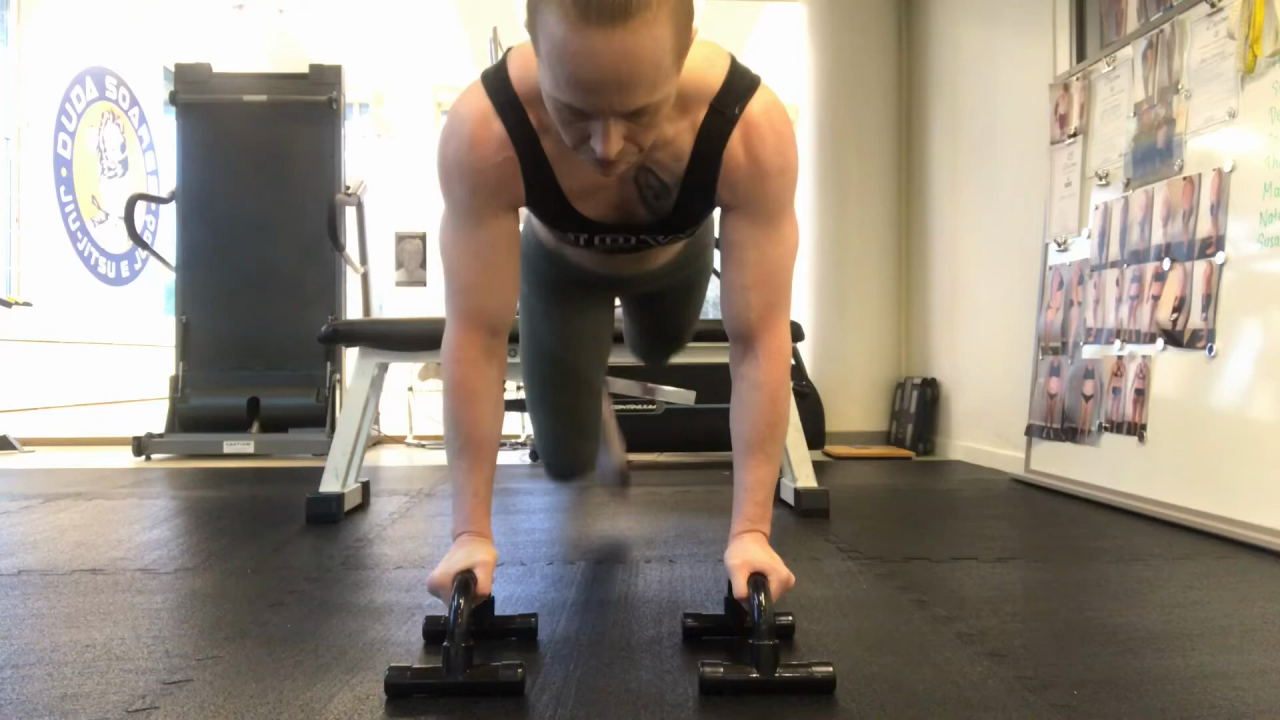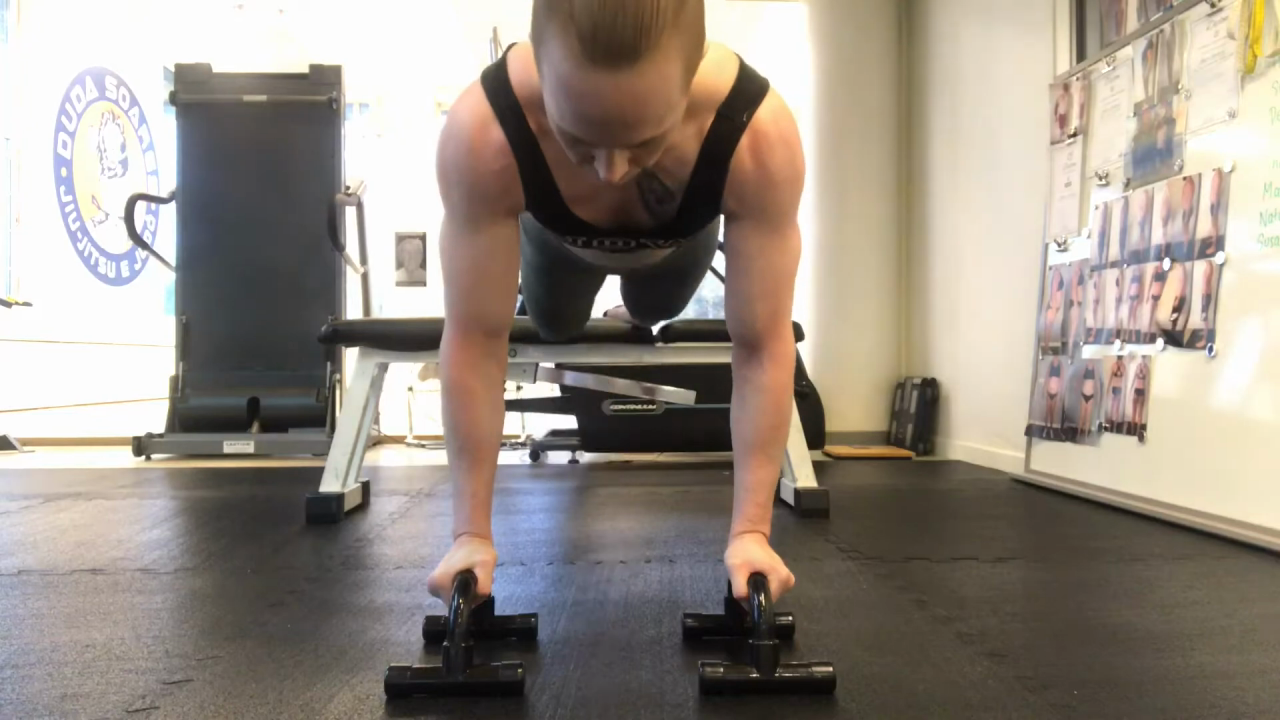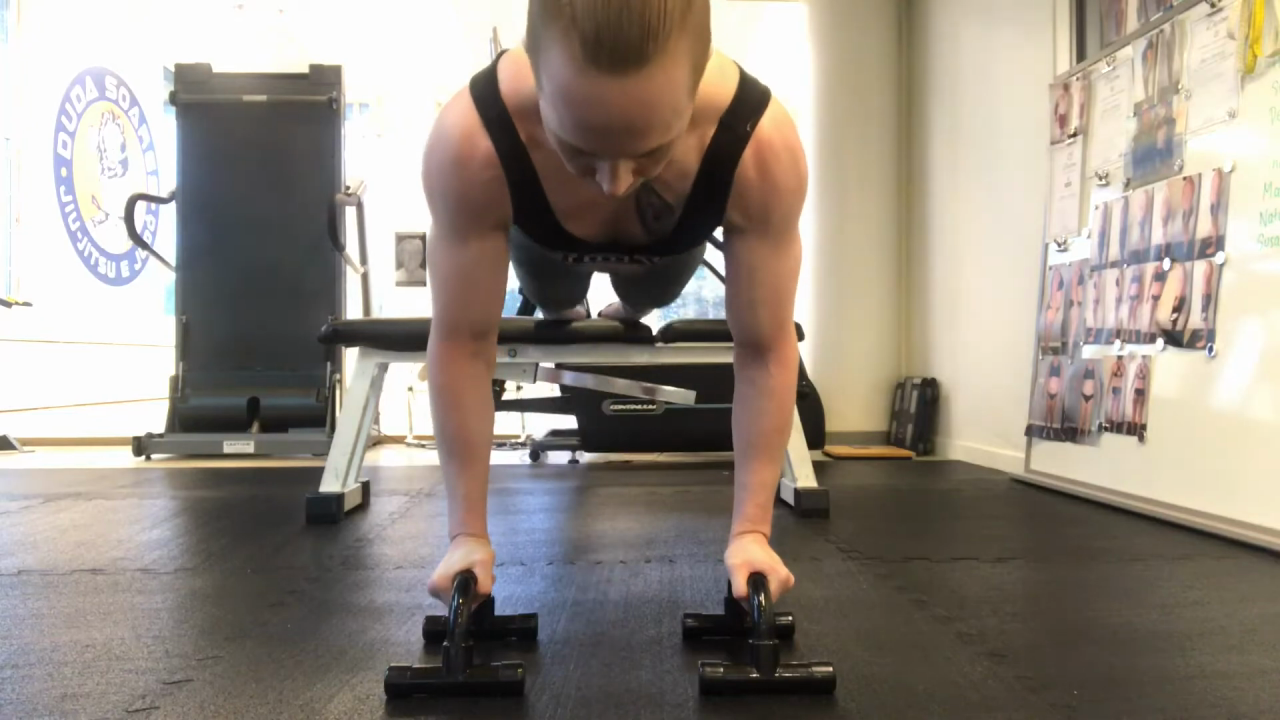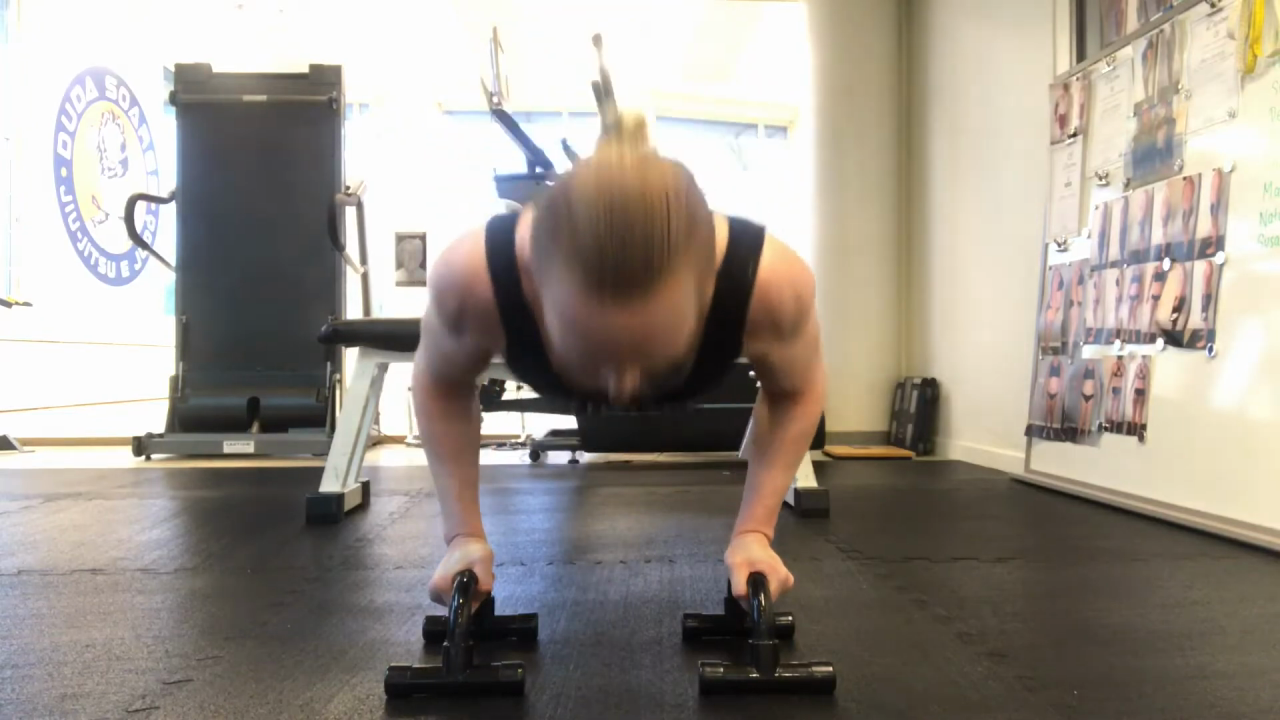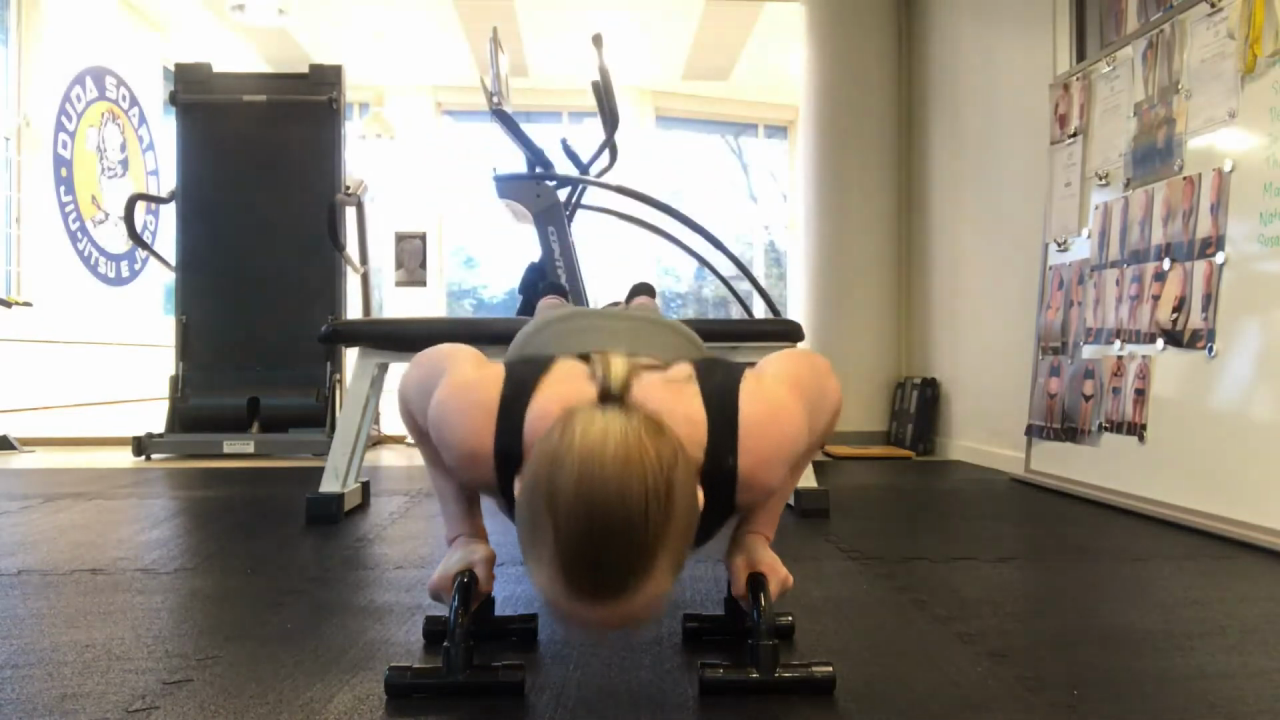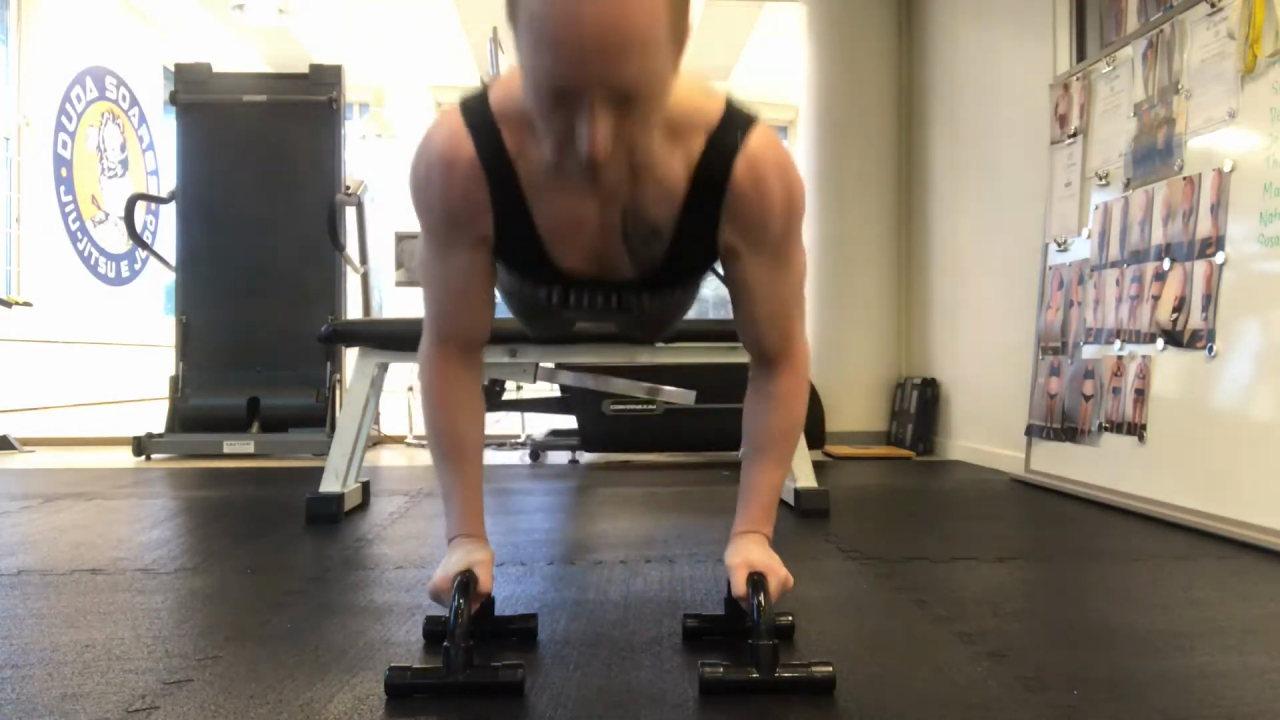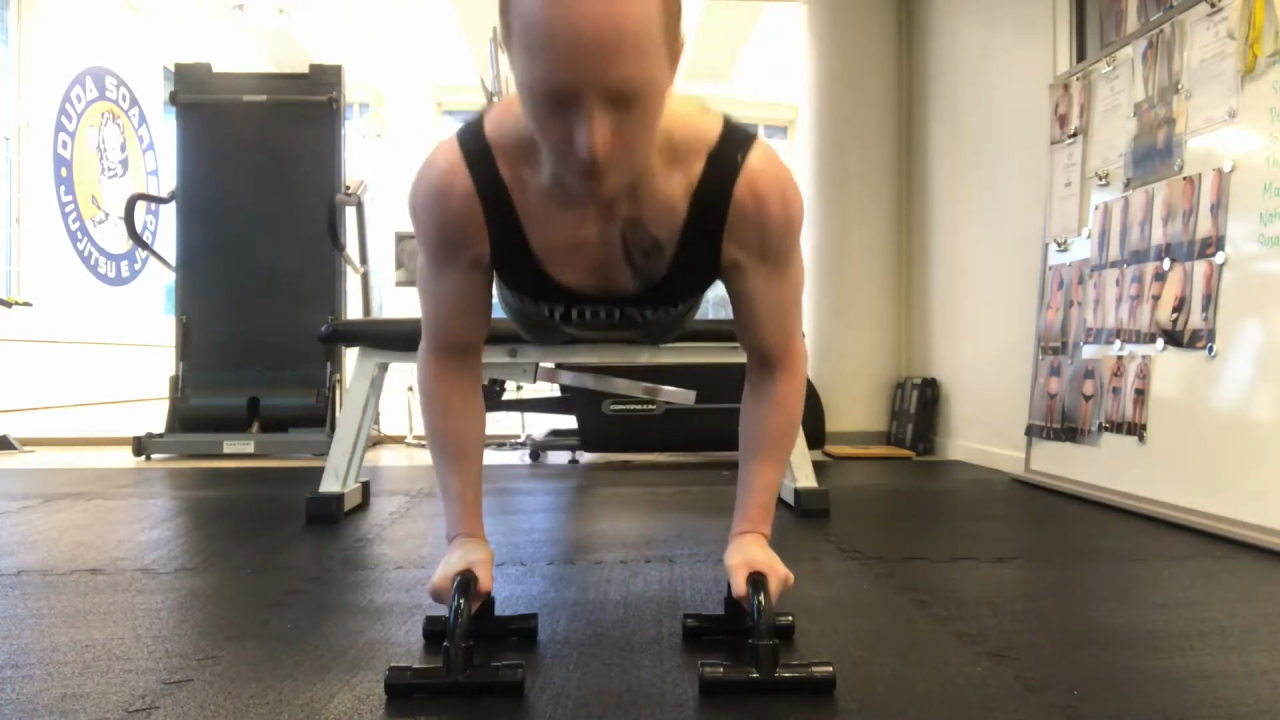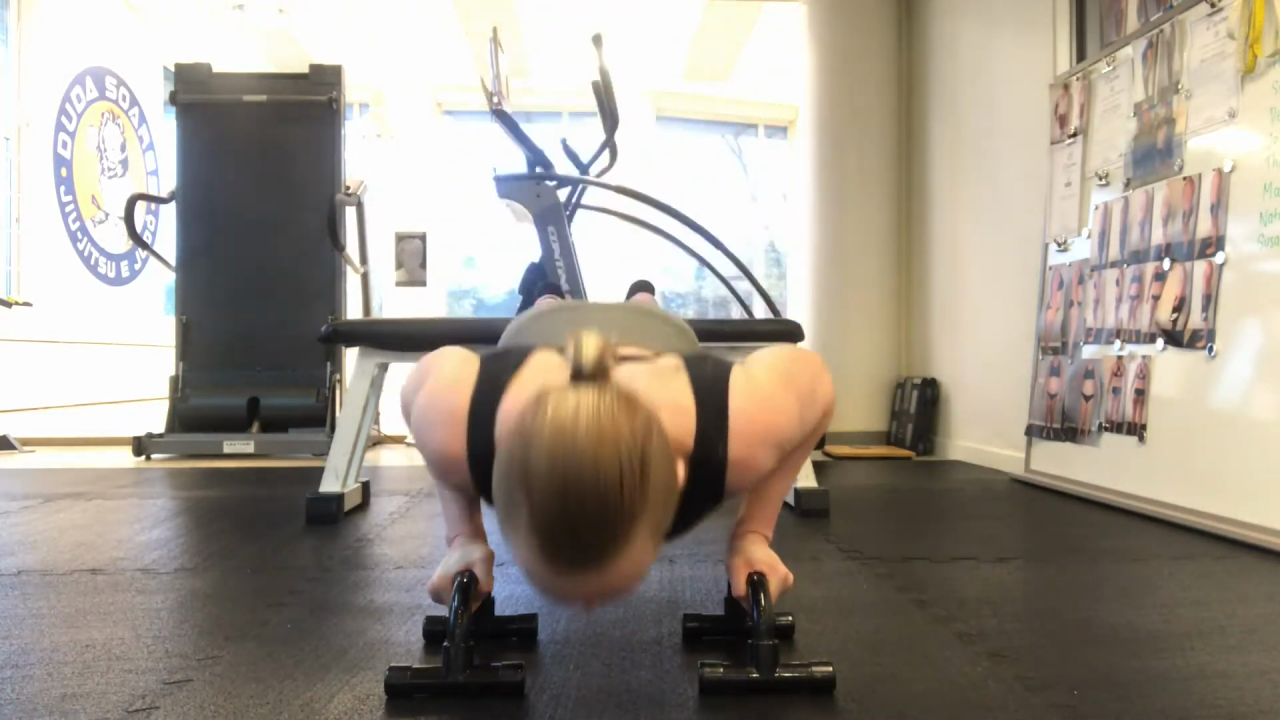
dt=0.5s
person 1, frame 1
left shoulder: (750, 128)
right shoulder: (484, 129)
left elbow: (759, 339)
right elbow: (476, 337)
left wrist: (751, 529)
right wrist: (471, 531)
left hip: (673, 254)
right hip: (562, 261)
left knee: (656, 353)
right knee: (566, 458)
right ankle: (602, 426)
person 1, frame 2
left shoulder: (759, 136)
right shoulder: (483, 133)
left elbow: (761, 345)
right elbow: (476, 339)
left wrist: (751, 530)
right wrist: (471, 532)
left hip: (676, 240)
right hip: (558, 238)
left knee: (654, 312)
right knee: (554, 327)
person 1, frame 3
left shoulder: (761, 146)
right shoulder: (470, 141)
left elbow: (765, 350)
right elbow: (462, 344)
left wrist: (750, 531)
right wrist: (467, 535)
left hip: (666, 255)
right hip: (547, 251)
left knee: (642, 306)
right knee: (554, 306)
left ankle: (625, 314)
person 1, frame 4
left shoulder: (767, 282)
right shoulder: (474, 275)
left elbow: (796, 391)
right elbow: (440, 383)
left wrist: (753, 531)
right wrist: (463, 535)
person 1, frame 5
left shoulder: (751, 435)
right shoulder: (479, 425)
left elbow: (826, 392)
right elbow: (413, 391)
left wrist: (754, 534)
right wrist: (465, 535)
left ankle: (644, 305)
right ankle: (550, 301)
person 1, frame 6
left shoulder: (751, 168)
right shoulder: (456, 156)
left elbow: (778, 358)
right elbow: (452, 351)
left wrist: (752, 532)
right wrist: (466, 536)
left hip: (660, 295)
right hip: (539, 293)
left knee: (651, 322)
right knee: (538, 316)
person 1, frame 7
left shoulder: (751, 187)
right shoulder: (456, 186)
left elbow: (775, 363)
right elbow: (449, 358)
left wrist: (750, 533)
right wrist: (465, 537)
left hip: (662, 315)
right hip: (541, 312)
right knee: (539, 325)
person 1, frame 8
left shoulder: (743, 427)
right shoulder: (453, 429)
left elbow: (816, 386)
right elbow: (417, 393)
left wrist: (754, 533)
right wrist: (463, 536)
left hip: (664, 360)
left ankle: (643, 303)
right ankle: (549, 306)
